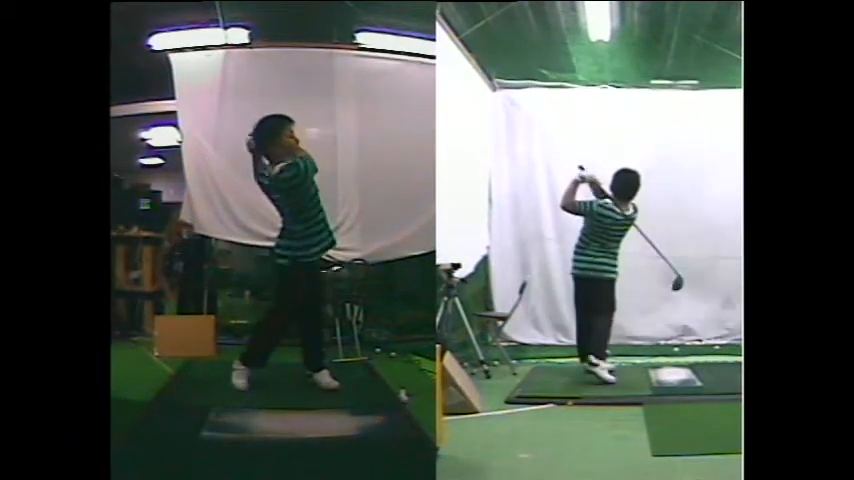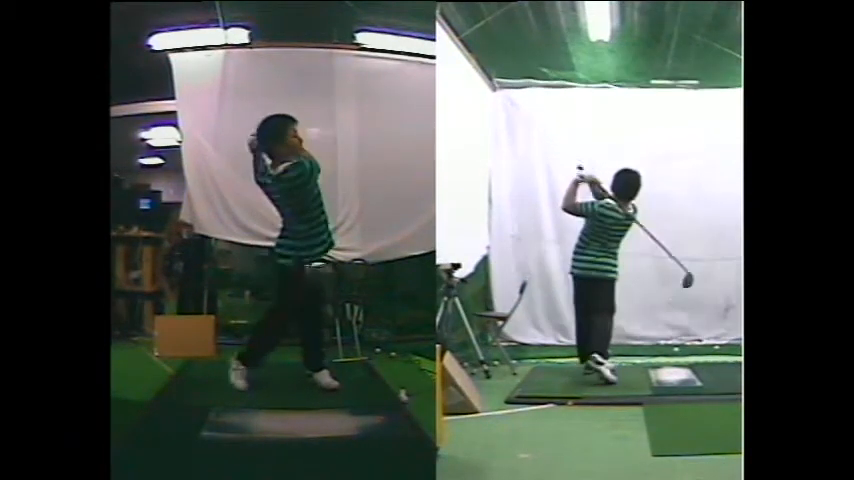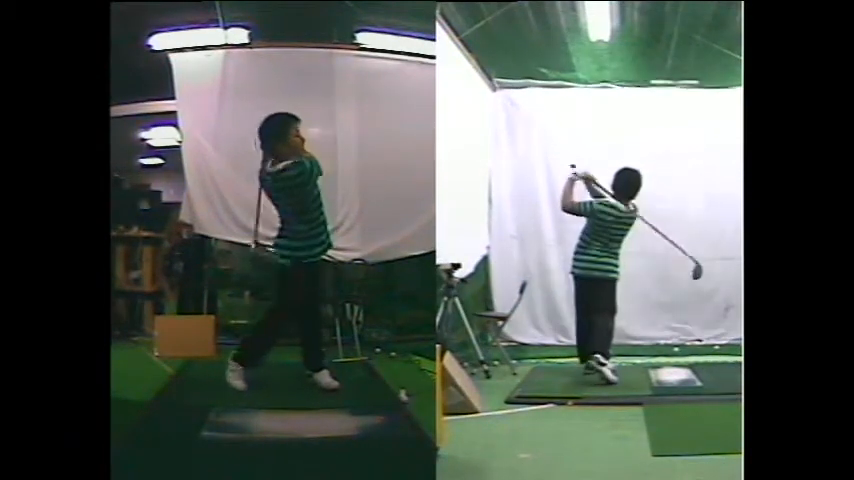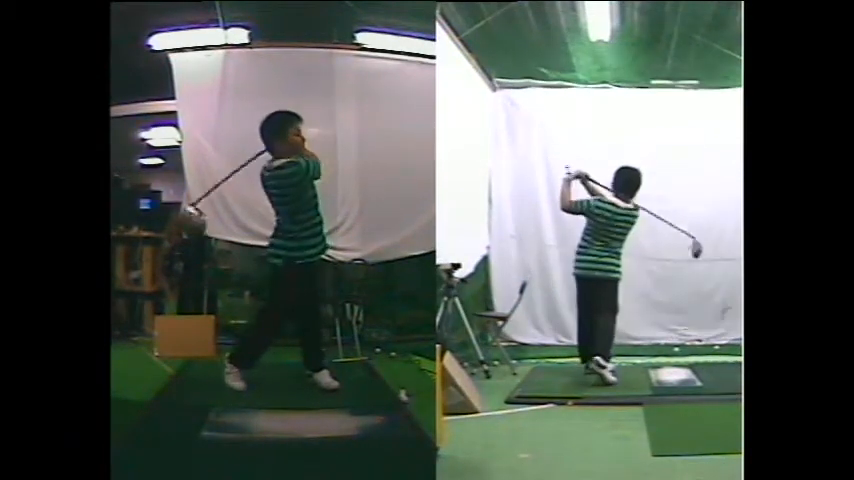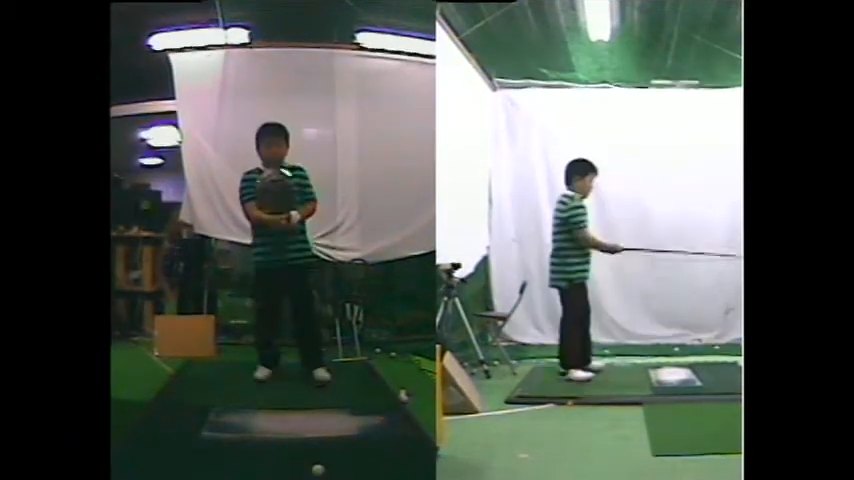
dt=0.1s
person 1, frame 1
left shoulder: (266, 175)
right shoulder: (296, 170)
right elbow: (305, 158)
left wrist: (256, 152)
left hip: (305, 254)
right hip: (297, 258)
left knee: (312, 313)
right knee: (282, 313)
left ankle: (316, 366)
right ankle: (245, 362)
person 1, frame 2
left shoulder: (267, 174)
right shoulder: (301, 170)
left elbow: (258, 176)
right elbow: (309, 159)
left wrist: (257, 152)
left hip: (305, 254)
right hip: (297, 257)
left knee: (311, 313)
right knee: (283, 313)
left ankle: (316, 366)
right ankle: (243, 361)
person 1, frame 3
left shoulder: (269, 173)
right shoulder: (300, 170)
right elbow: (311, 160)
left wrist: (269, 151)
left hip: (304, 254)
right hip: (295, 257)
left knee: (310, 313)
right knee: (282, 313)
left ankle: (316, 366)
right ankle: (239, 360)
person 1, frame 4
left shoulder: (270, 171)
right elbow: (314, 164)
right wrist: (299, 152)
left hip: (304, 252)
right hip: (286, 256)
left knee: (310, 312)
right knee: (275, 312)
left ankle: (317, 367)
right ankle: (236, 362)
person 1, frame 5
left shoulder: (298, 173)
right shoulder: (250, 178)
left elbow: (311, 204)
right elbow: (252, 212)
left wrist: (295, 215)
right wrist: (275, 220)
left hip: (298, 253)
right hip: (267, 255)
left knee: (304, 309)
right knee: (267, 311)
left ankle: (315, 363)
right ankle: (267, 361)
person 2, frame 1
left shoulder: (600, 209)
right shoulder: (631, 212)
left elbow: (566, 204)
left wrist: (576, 181)
right wrist: (595, 185)
left hip: (582, 269)
right hip: (605, 271)
left knee: (584, 316)
right knee: (602, 315)
left ankle: (588, 358)
right ankle: (596, 359)
person 2, frame 2
left shoulder: (602, 209)
right shoulder: (631, 213)
left elbow: (568, 205)
left wrist: (576, 182)
right wrist: (594, 185)
left hip: (582, 269)
right hip: (605, 271)
left knee: (584, 315)
right knee: (603, 315)
left ankle: (587, 359)
right ankle: (598, 357)
person 2, frame 3
left shoulder: (601, 208)
right shoulder: (631, 212)
left elbow: (566, 205)
left wrist: (572, 180)
right wrist: (589, 183)
left hip: (583, 269)
right hip: (607, 271)
left knee: (584, 316)
right knee: (604, 315)
left ankle: (588, 359)
right ankle: (600, 357)
person 2, frame 4
left shoulder: (600, 206)
right shoulder: (632, 212)
left elbow: (565, 205)
left wrist: (568, 181)
right wrist: (586, 182)
left hip: (585, 269)
right hip: (607, 271)
left knee: (587, 316)
right knee: (605, 316)
left ankle: (589, 359)
right ankle: (600, 359)
person 2, frame 5
left shoulder: (566, 202)
right shoulder: (574, 205)
right elbow: (584, 239)
left wrist: (604, 247)
right wrist: (608, 247)
left hip: (567, 270)
right hip: (572, 272)
left knee: (579, 314)
right knee: (575, 315)
left ankle: (582, 360)
right ankle: (570, 366)
